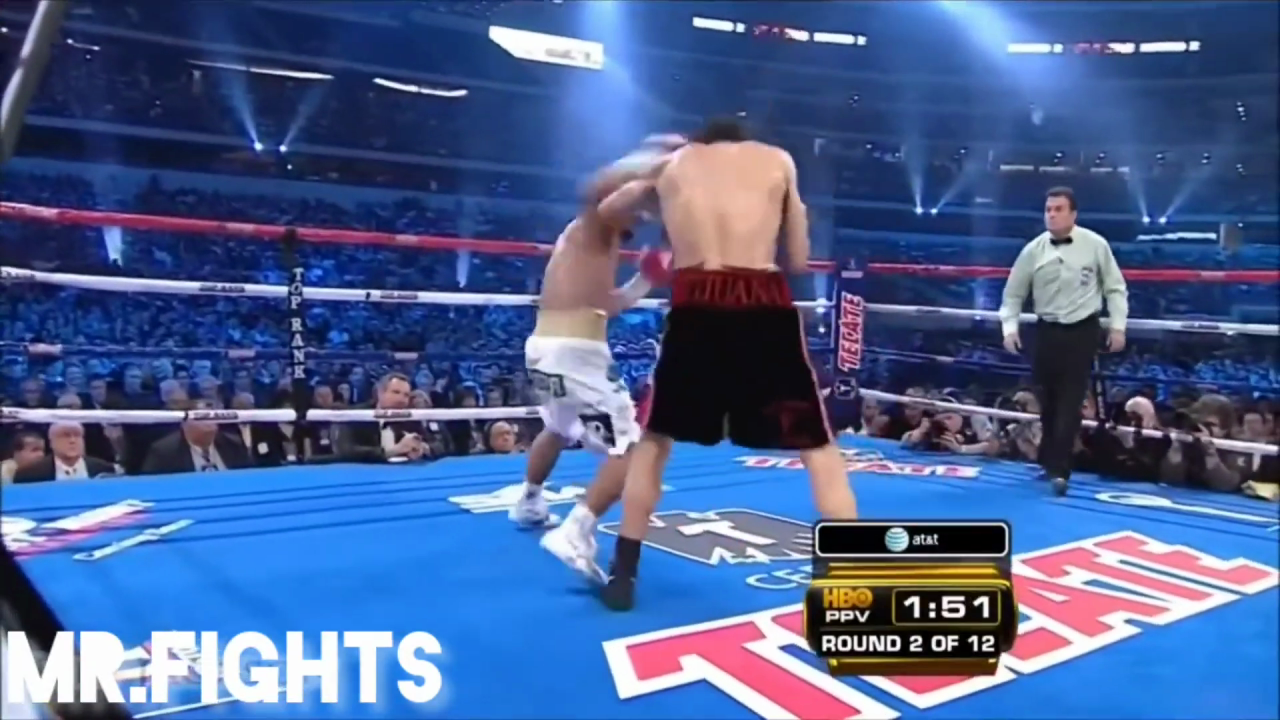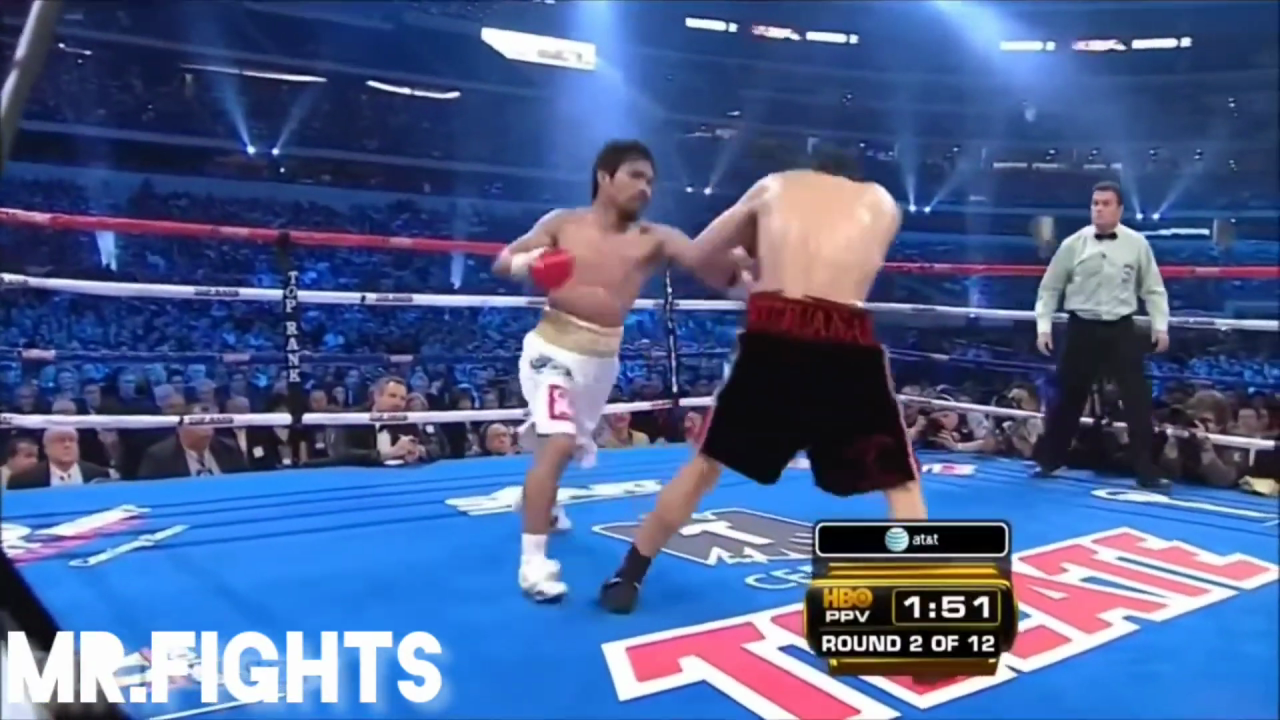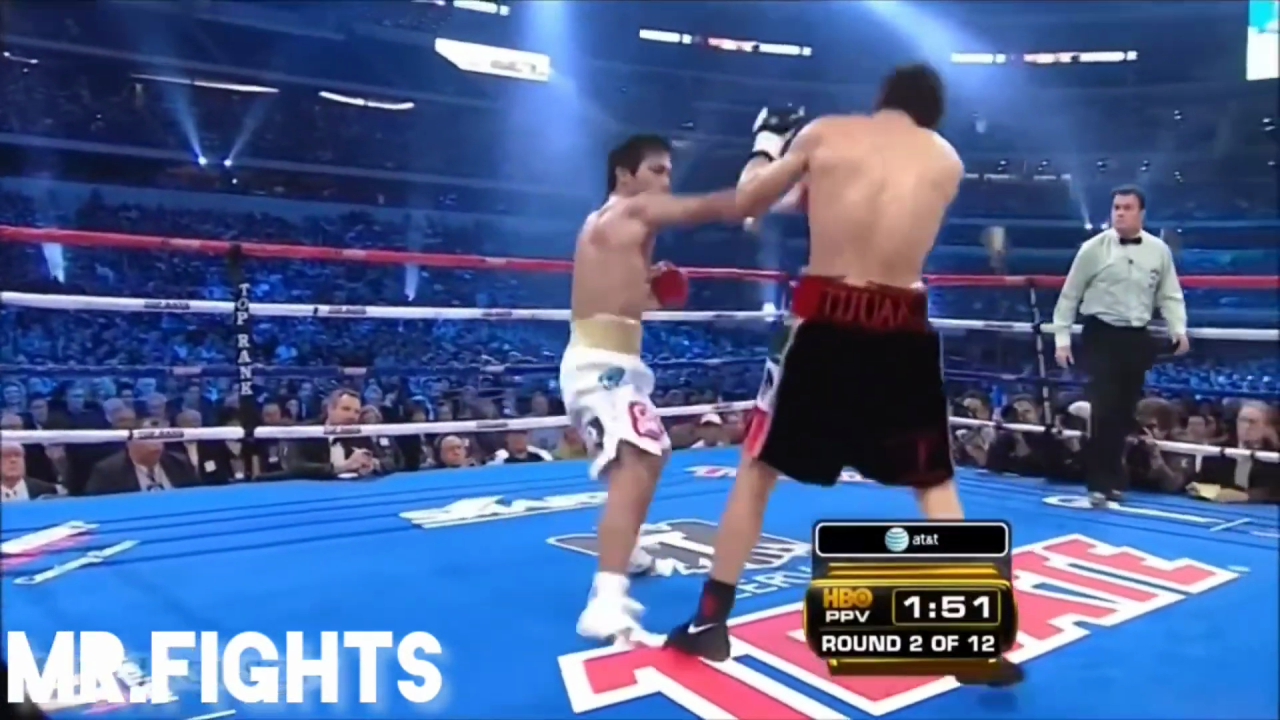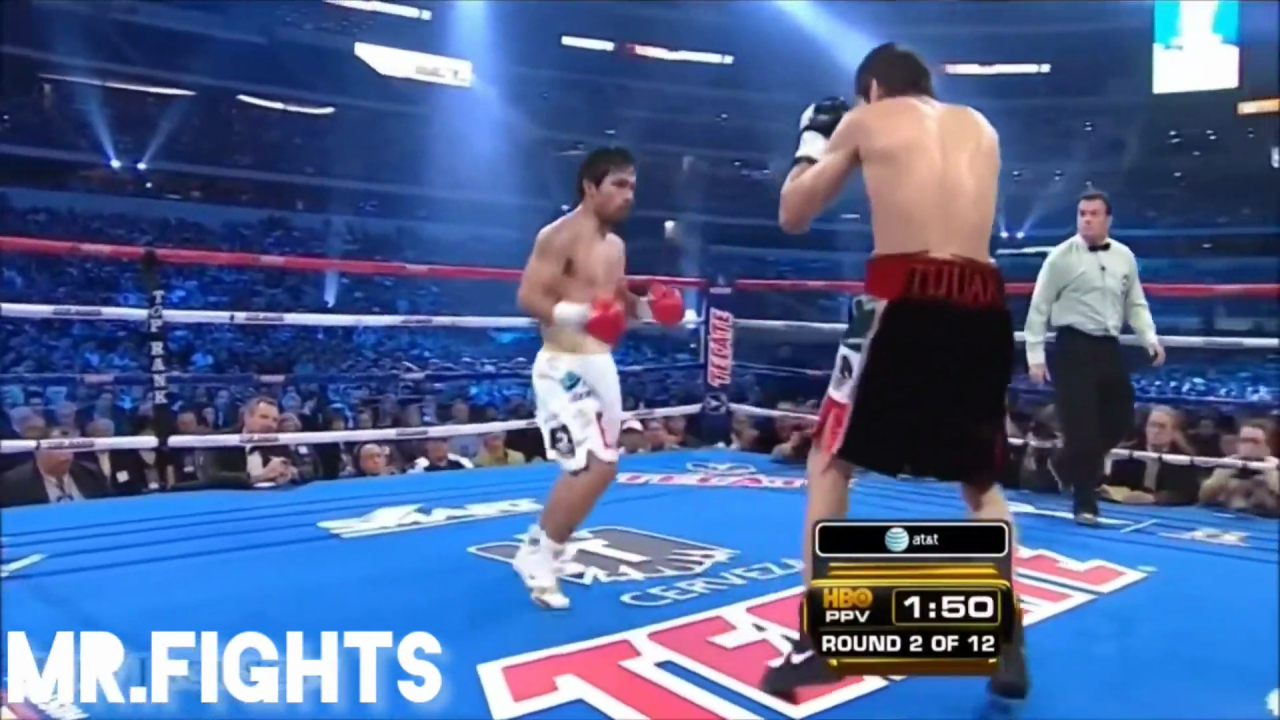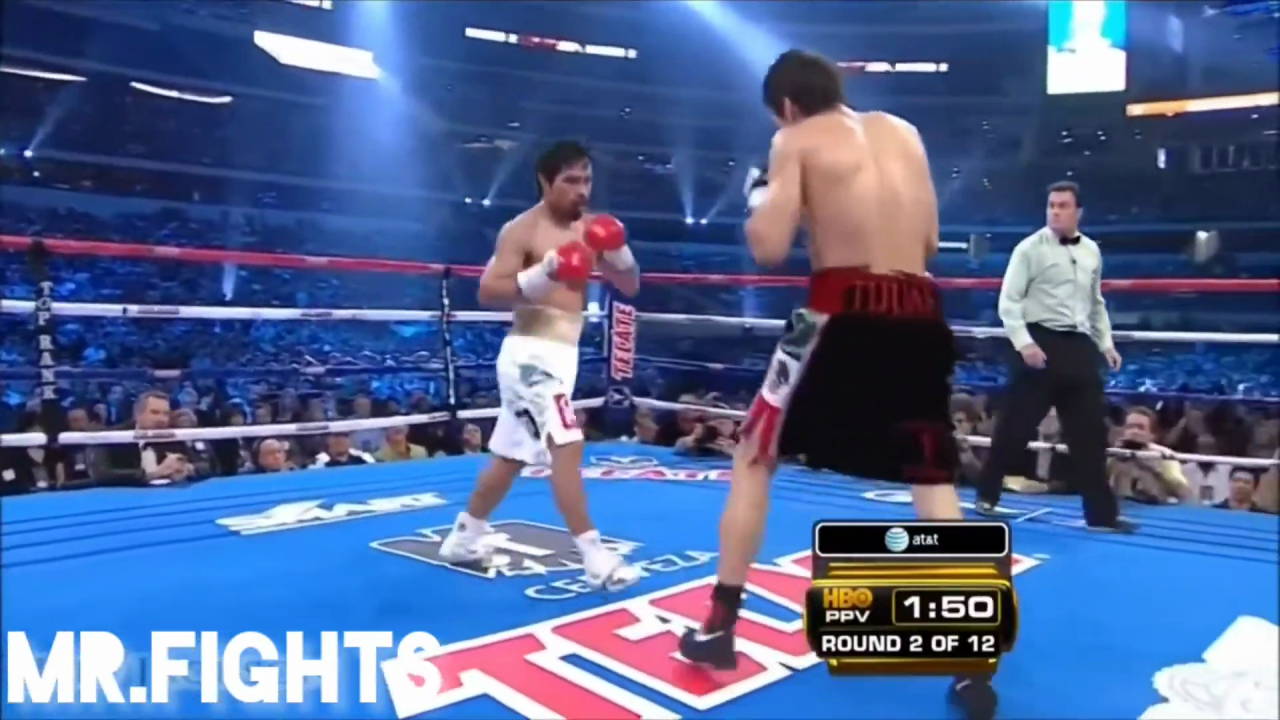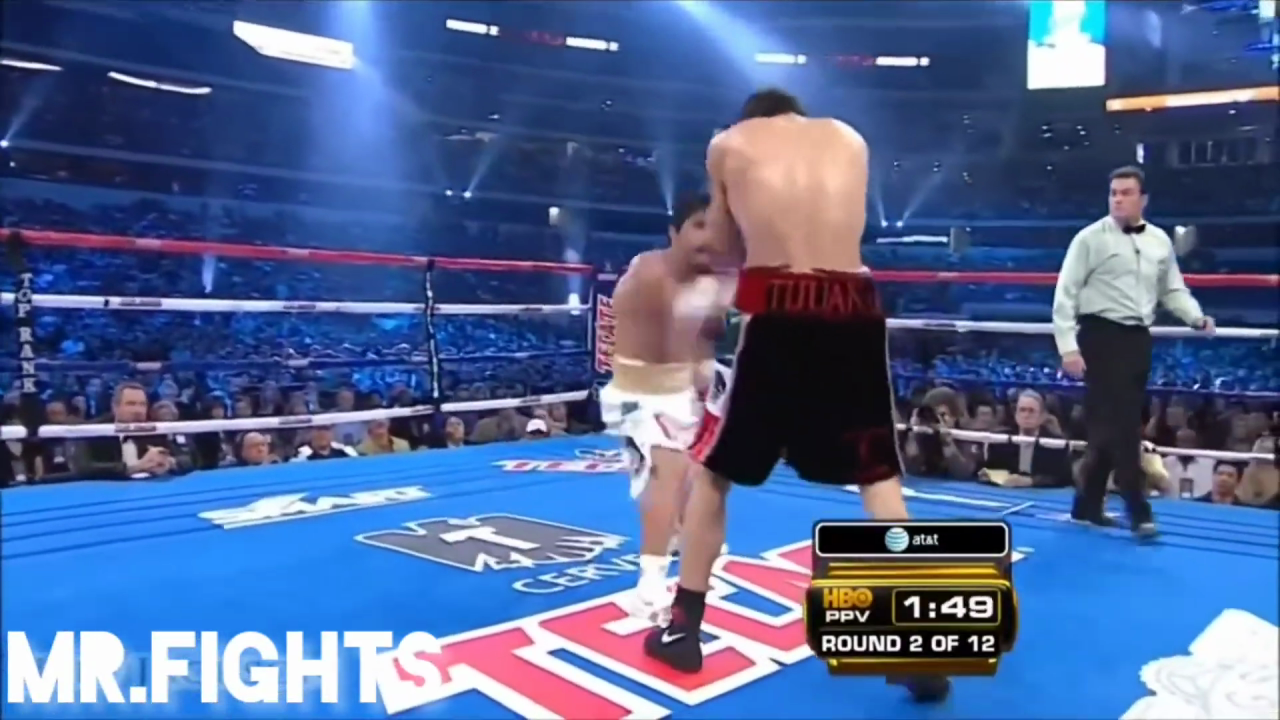
dt=0.4s
person 1, frame 1
left shoulder: (674, 164)
right shoulder: (778, 160)
right elbow: (798, 258)
left hip: (694, 308)
right hip: (765, 308)
left knee: (655, 440)
right knee: (820, 451)
left ankle: (622, 574)
person 1, frame 2
left shoulder: (777, 187)
right shoulder: (885, 205)
left elbow: (702, 249)
left hip: (774, 336)
right hip: (851, 344)
left knee: (705, 464)
right knee: (900, 487)
left ankle: (629, 581)
person 1, frame 3
left shoulder: (826, 133)
right shoulder: (947, 160)
left elbow: (747, 202)
left wrist: (767, 141)
left hip: (825, 322)
right hip: (903, 328)
left knee: (757, 469)
right knee: (935, 489)
left ankle: (712, 620)
person 1, frame 4
left shoulder: (864, 121)
right shoulder: (981, 128)
left elbow: (793, 214)
left wrist: (813, 140)
left hip: (901, 304)
right hip: (976, 308)
left knee: (829, 467)
right knee: (981, 488)
left ankle: (818, 643)
right ankle: (1008, 655)
person 1, frame 5
left shoulder: (797, 141)
right shoulder: (904, 132)
left elbow: (769, 247)
left wrist: (761, 197)
left hip: (844, 313)
right hip: (918, 315)
left knee: (756, 461)
right knee: (934, 486)
left ankle: (718, 624)
person 1, frame 6
left shoulder: (729, 145)
right shoulder: (850, 139)
left elbow: (723, 245)
left hip: (775, 313)
right hip: (853, 312)
left knee: (713, 470)
right knee: (879, 479)
left ankle: (683, 627)
person 2, frame 1
left shoulder: (591, 239)
right shoulder: (596, 221)
right elbow: (597, 188)
left wrist: (642, 280)
right wrist: (646, 161)
left hip: (544, 349)
right hip: (577, 350)
left knee: (559, 432)
right knee: (631, 450)
left ankle: (530, 502)
right ankle: (574, 535)
person 2, frame 2
left shoulder: (654, 239)
right shoulder: (560, 223)
left elbow: (710, 266)
right elbow: (504, 260)
right wrist: (523, 264)
left hip: (602, 362)
right hip: (550, 352)
left knee: (570, 450)
right knee: (554, 448)
left ankle: (540, 509)
right ankle: (532, 563)
person 2, frame 3
left shoulder: (611, 222)
right shoulder: (634, 209)
right elbow: (710, 207)
left wrist: (655, 287)
left hip: (621, 363)
right hip: (599, 364)
left knee: (649, 458)
right knee: (636, 465)
left ankle: (625, 551)
right ankle: (605, 606)
person 2, frame 4
left shoulder: (615, 245)
right shoulder: (561, 235)
right elbow: (529, 296)
left wrist: (648, 308)
right wrist: (576, 317)
left hip: (598, 366)
right hip: (565, 367)
left knee: (587, 469)
right knee: (596, 467)
left ankle: (536, 549)
right ankle: (543, 563)
person 2, frame 5
left shoulder: (593, 228)
right shoulder: (520, 231)
left elbow: (629, 287)
right elbow: (490, 292)
left wrist: (620, 253)
right wrist: (540, 274)
left hip: (561, 355)
right hip: (532, 354)
left knee: (511, 456)
right knee: (566, 451)
left ankle: (464, 536)
right ankle: (597, 559)
person 2, frame 6
right shoulder: (648, 271)
left hip: (680, 396)
right hip: (636, 400)
right knee: (673, 470)
left ankle: (675, 531)
right ankle: (651, 586)
person 3, frame 1
left shoulder: (1096, 245)
right shoulder: (1033, 250)
left elbow: (1115, 288)
right elbow: (1013, 293)
left wrist: (1118, 326)
right wrist: (1010, 328)
left hip: (1083, 331)
right hip: (1048, 332)
left knee: (1070, 401)
right knee: (1050, 401)
left ankle: (1061, 470)
right ankle: (1052, 462)
person 3, frame 2
left shoulder: (1138, 244)
right shoulder: (1074, 244)
left elbow: (1153, 289)
right elbow: (1050, 287)
left wrist: (1160, 326)
right wrist: (1044, 326)
left hip: (1122, 330)
right hip: (1083, 330)
left knee: (1137, 401)
right knee: (1068, 397)
left ankle: (1148, 472)
right ankle: (1047, 459)
person 3, frame 3
left shoulder: (1159, 250)
right shoulder: (1094, 248)
left elbow: (1169, 296)
right elbow: (1069, 296)
left wrist: (1179, 329)
right wrist: (1062, 339)
left hip: (1137, 338)
right hip: (1101, 335)
left knee: (1122, 412)
right knee: (1105, 408)
left ankle: (1105, 479)
right ankle: (1098, 483)
person 3, frame 4
left shoulder: (1124, 257)
right shoulder: (1061, 257)
left elbow: (1135, 304)
right elbow: (1039, 310)
left wrist: (1149, 338)
right wrist: (1036, 357)
left hip: (1110, 347)
right hip: (1075, 347)
left knee: (1119, 421)
right knee: (1081, 426)
left ankle: (1068, 467)
right ankle: (1084, 503)
person 3, frame 5
left shoulder: (1092, 251)
right shoulder: (1030, 249)
right elbow: (1009, 301)
left wrist: (1106, 343)
right wrist: (1024, 343)
left hip: (1079, 345)
right hip: (1042, 343)
left knee: (1090, 429)
right knee: (1018, 423)
left ankle: (1100, 511)
right ankle: (987, 493)
person 3, frame 6
left shoulder: (1160, 241)
right shoulder: (1090, 239)
left elbow: (1172, 290)
right elbow: (1065, 294)
left wrist: (1195, 316)
right wrist: (1068, 346)
left hip: (1137, 339)
right hip: (1102, 336)
left knee: (1109, 424)
right knee: (1122, 423)
left ankle: (1088, 504)
right ankle: (1139, 512)
